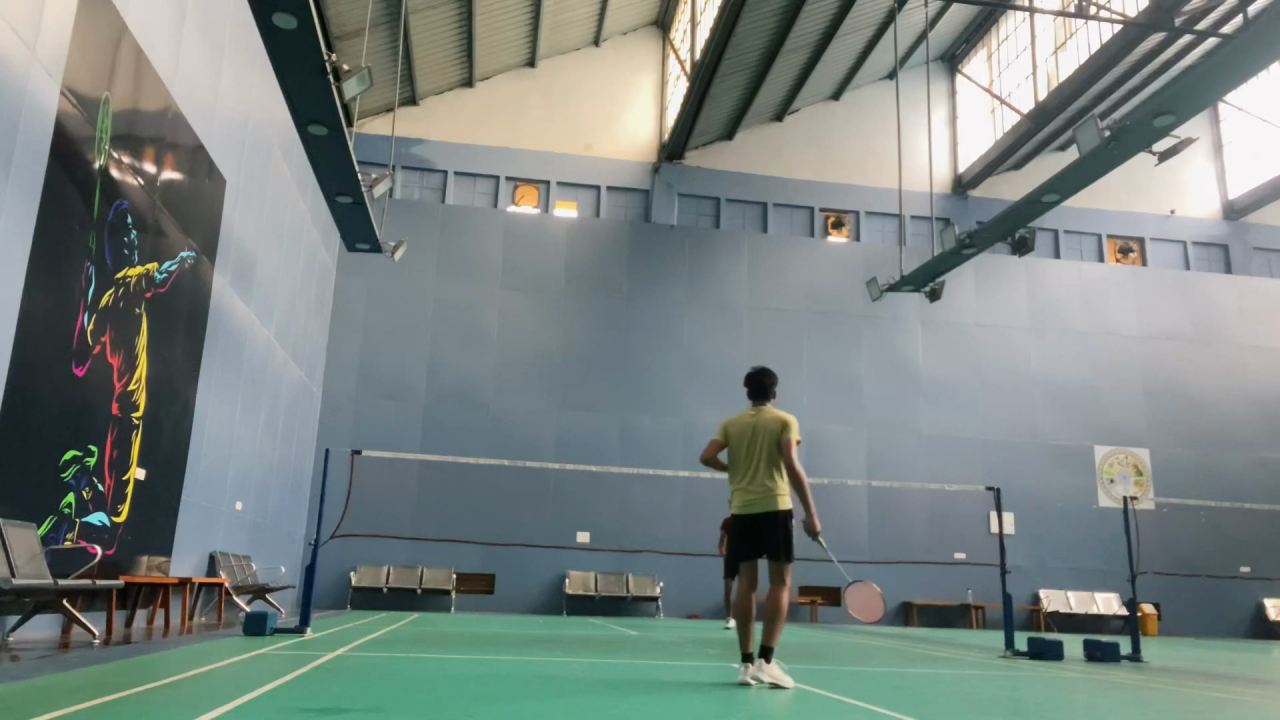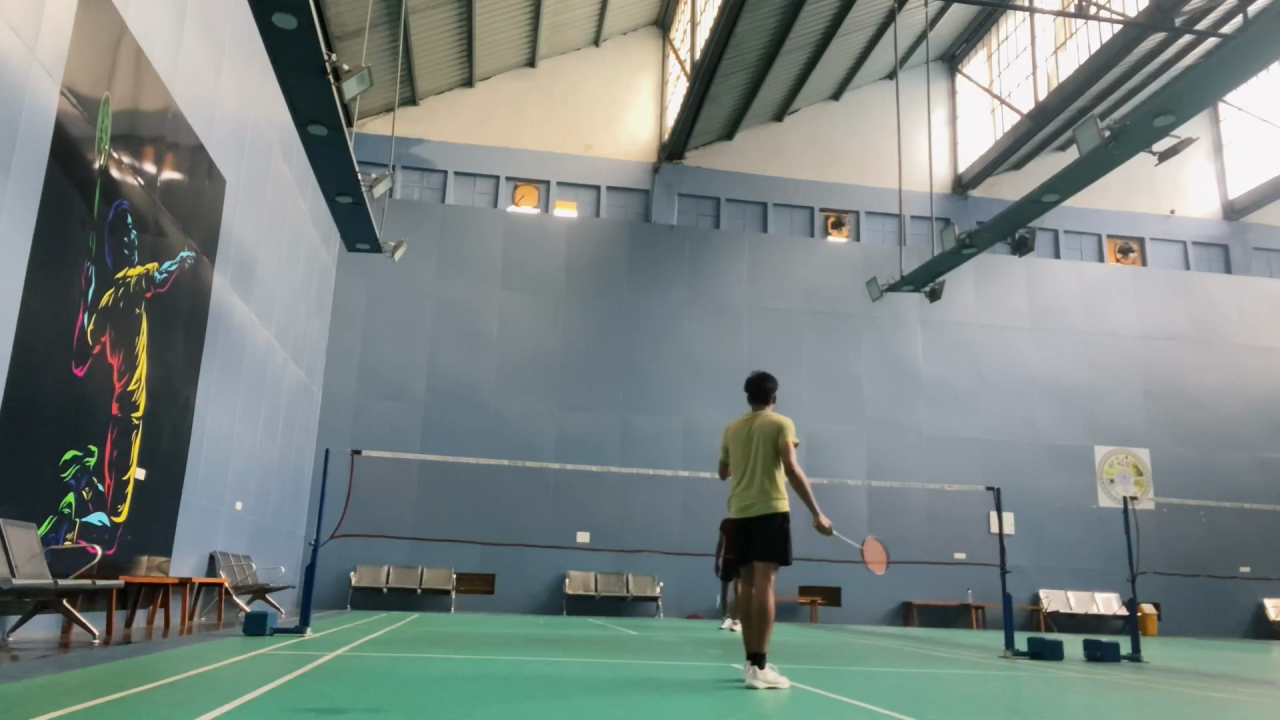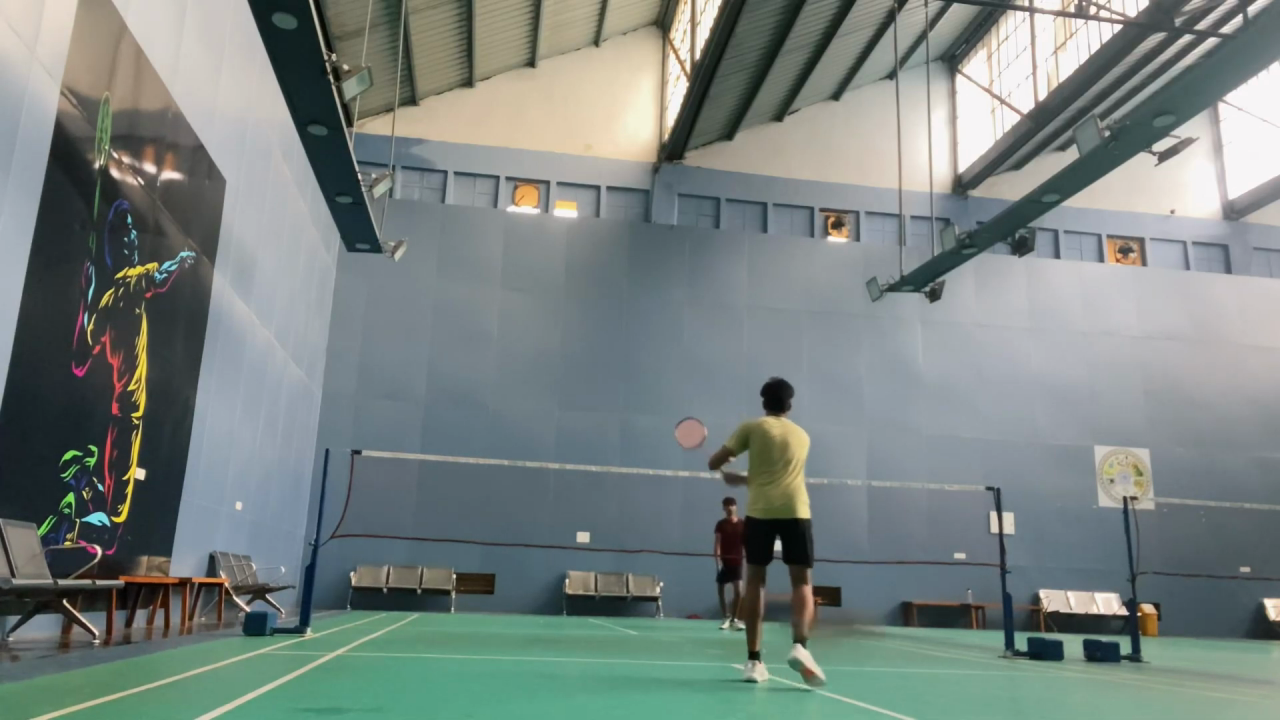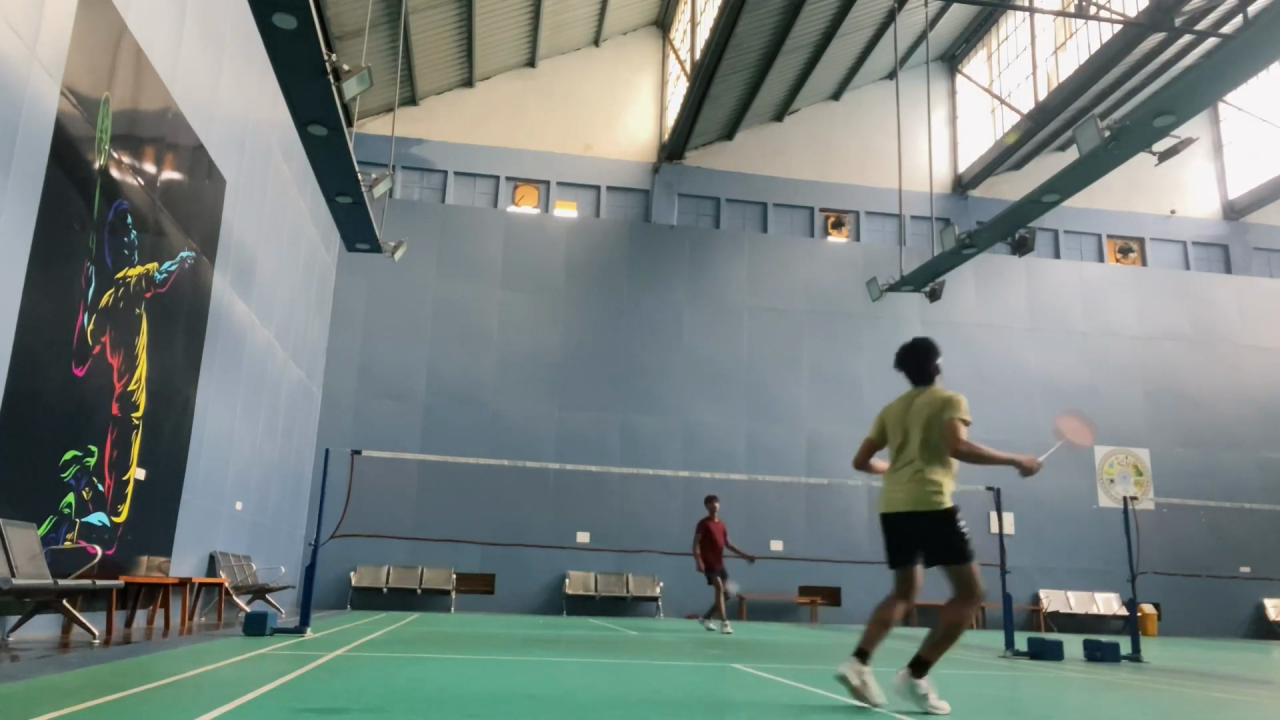
dt=1s
person 1, frame 1
left shoulder: (138, 278)
right shoulder: (107, 290)
left elbow: (159, 277)
right elbow: (81, 359)
left wrist: (178, 264)
right wrist: (86, 300)
left hip: (129, 397)
left knee: (119, 474)
left ankle: (109, 535)
person 1, frame 2
left shoulder: (138, 278)
right shoulder: (105, 289)
left elbow: (159, 276)
right elbow: (81, 356)
left wrist: (177, 264)
right wrist: (86, 300)
left hip: (129, 394)
left knee: (120, 470)
right knee: (102, 467)
left ankle: (111, 531)
person 1, frame 3
left shoulder: (138, 278)
right shoulder: (105, 288)
left elbow: (159, 277)
right elbow: (81, 359)
left wrist: (177, 264)
right wrist: (86, 299)
left hip: (129, 396)
left knee: (119, 472)
left ankle: (112, 529)
person 1, frame 4
left shoulder: (138, 278)
right shoulder: (101, 287)
left elbow: (159, 277)
right elbow: (80, 359)
left wrist: (177, 265)
right wrist: (86, 301)
left hip: (129, 394)
left knee: (120, 471)
left ankle: (112, 529)
person 2, frame 1
left shoulder: (731, 424)
right shoulder: (785, 421)
left elbow: (706, 457)
right elbow: (792, 467)
right wrist: (811, 513)
left hip: (741, 510)
right hip: (775, 508)
left knee: (746, 584)
right knee: (780, 582)
left ankle: (747, 663)
right ankle: (766, 661)
person 2, frame 2
left shoulder: (731, 429)
right shoulder: (780, 424)
right elbow: (792, 470)
right wrist: (817, 513)
left hip: (739, 513)
right hip: (771, 510)
left knee: (748, 585)
right knee: (764, 584)
left ankle: (752, 661)
right ankle: (758, 667)
person 2, frame 3
left shoulder: (751, 428)
right shoulder: (802, 435)
left elbow: (714, 463)
left wrist: (724, 460)
right wrist: (742, 478)
left hip: (760, 512)
right hip: (796, 512)
left knee: (755, 582)
right knee: (801, 583)
left ankle: (753, 660)
right ankle: (800, 646)
person 2, frame 4
left shoulder: (890, 410)
right shoulder: (949, 400)
left elbow: (861, 461)
right elbow: (957, 448)
right wrist: (1017, 460)
left hip: (893, 506)
right hip: (930, 503)
left knee: (904, 593)
right knee: (969, 594)
left ankle: (858, 663)
right ankle: (915, 675)
